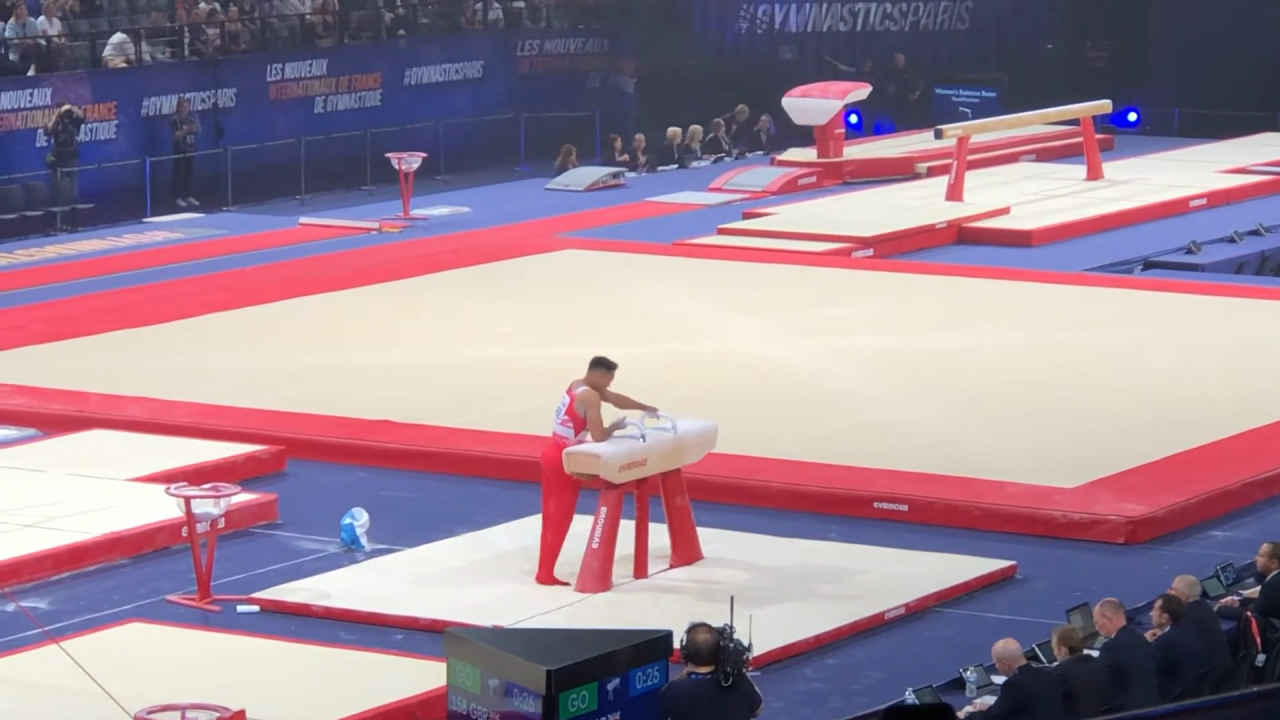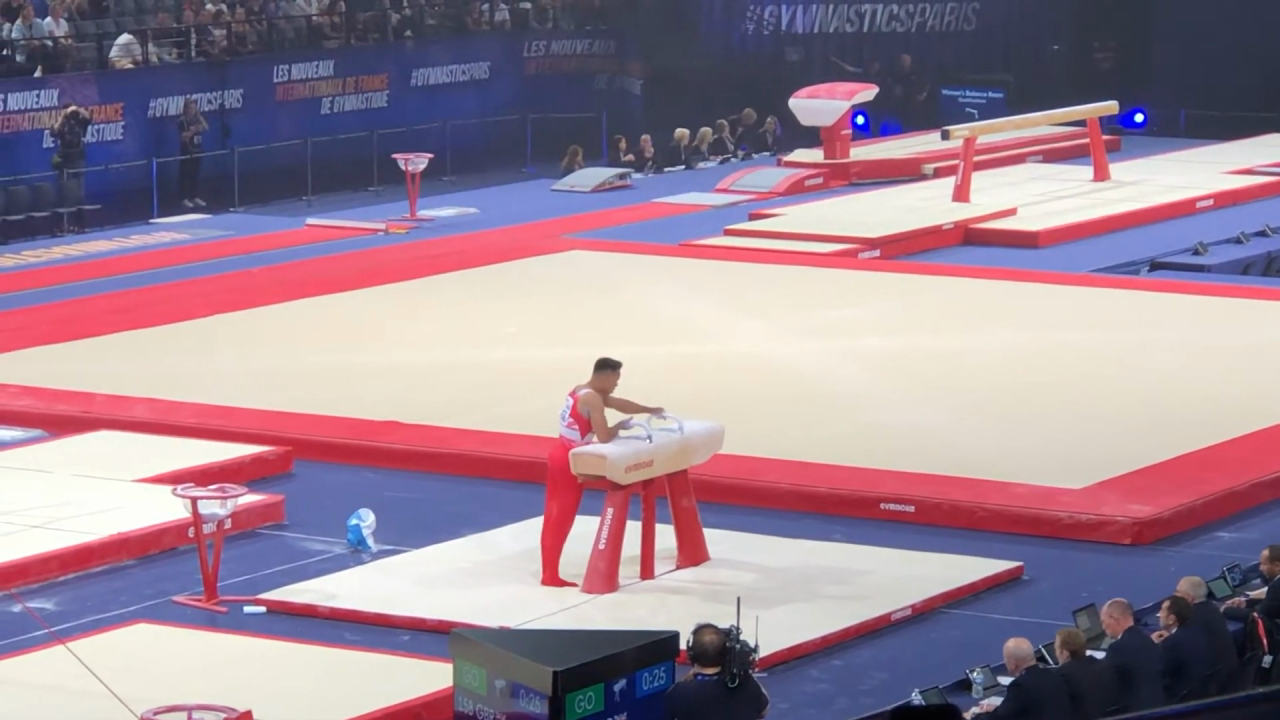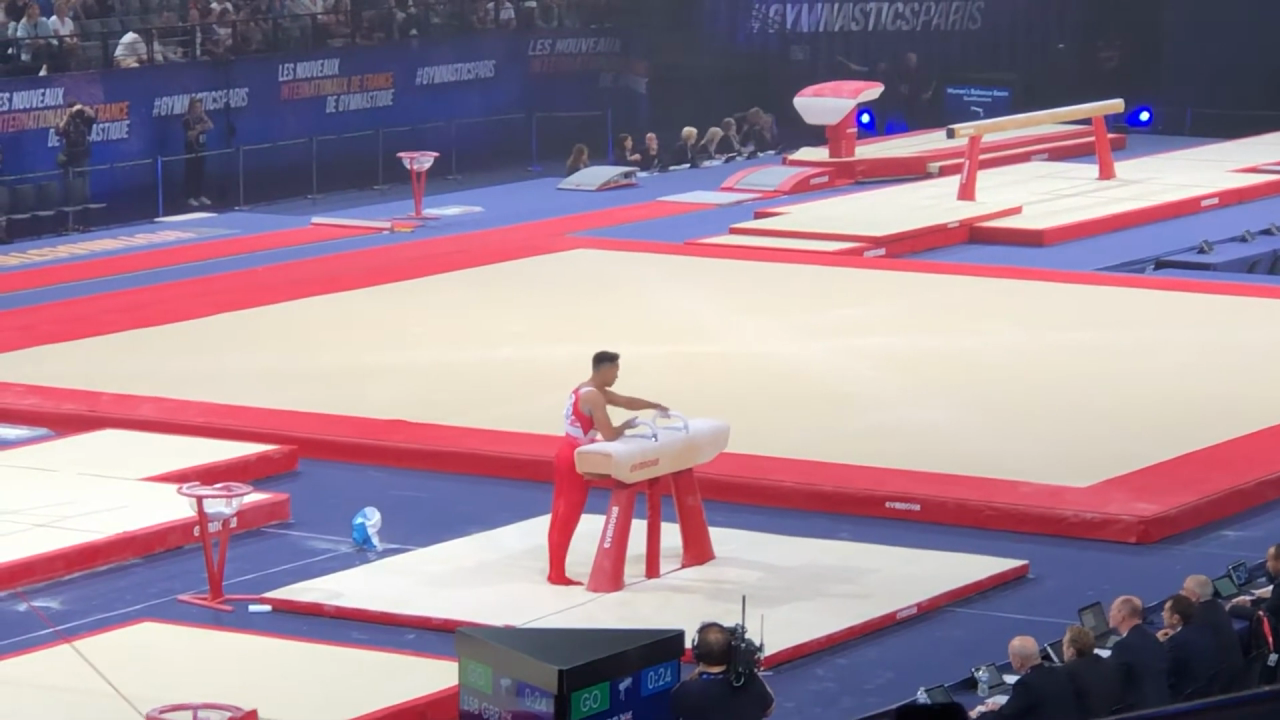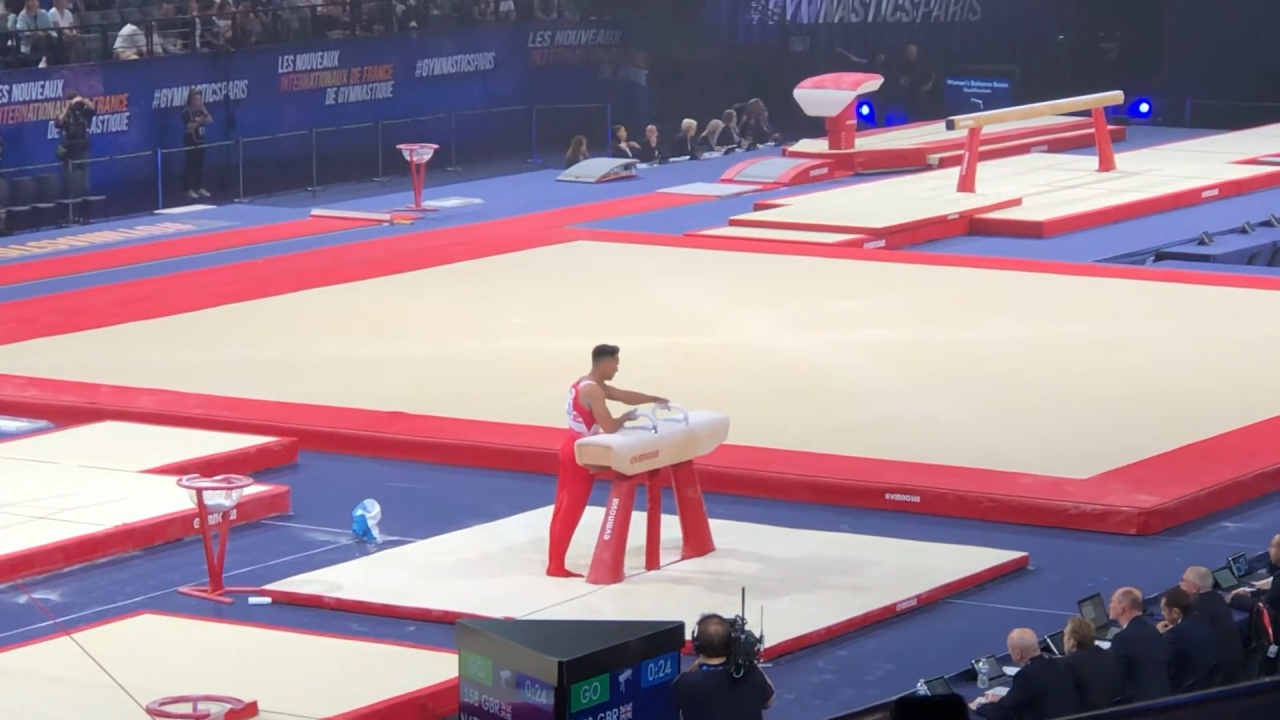
dt=0.5s
person 1, frame 1
left shoulder: (577, 386)
right shoulder: (591, 396)
left elbow: (615, 399)
right elbow: (598, 436)
left wrist: (645, 408)
right wrist: (615, 426)
left hip: (551, 455)
right hip: (562, 461)
left knee: (551, 517)
right knee: (561, 520)
left ankle: (544, 571)
right ankle: (546, 573)
person 1, frame 2
left shoulder: (581, 390)
right shoulder: (593, 399)
left elbow: (619, 404)
right elbow: (604, 437)
left wrist: (650, 410)
right wrist: (620, 426)
left hip: (558, 456)
right hip: (569, 462)
left knee: (553, 517)
right knee: (562, 520)
left ankle: (548, 572)
right ankle: (551, 575)
person 1, frame 3
left shoulder: (586, 390)
right shoulder: (594, 396)
left elbow: (625, 401)
right elbow: (609, 435)
left wrist: (656, 407)
right wrist: (627, 425)
left hip: (566, 456)
right hip: (575, 461)
left knee: (561, 515)
right knee: (568, 518)
left ankle: (555, 571)
right ankle: (558, 574)
person 1, frame 4
left shoulder: (586, 383)
right shoulder: (594, 390)
left elbow: (624, 395)
right elbow: (609, 427)
left wrist: (655, 400)
right wrist: (627, 417)
left hip: (571, 449)
left knee: (563, 508)
right knee: (571, 511)
left ankle: (555, 563)
right ankle: (556, 566)
